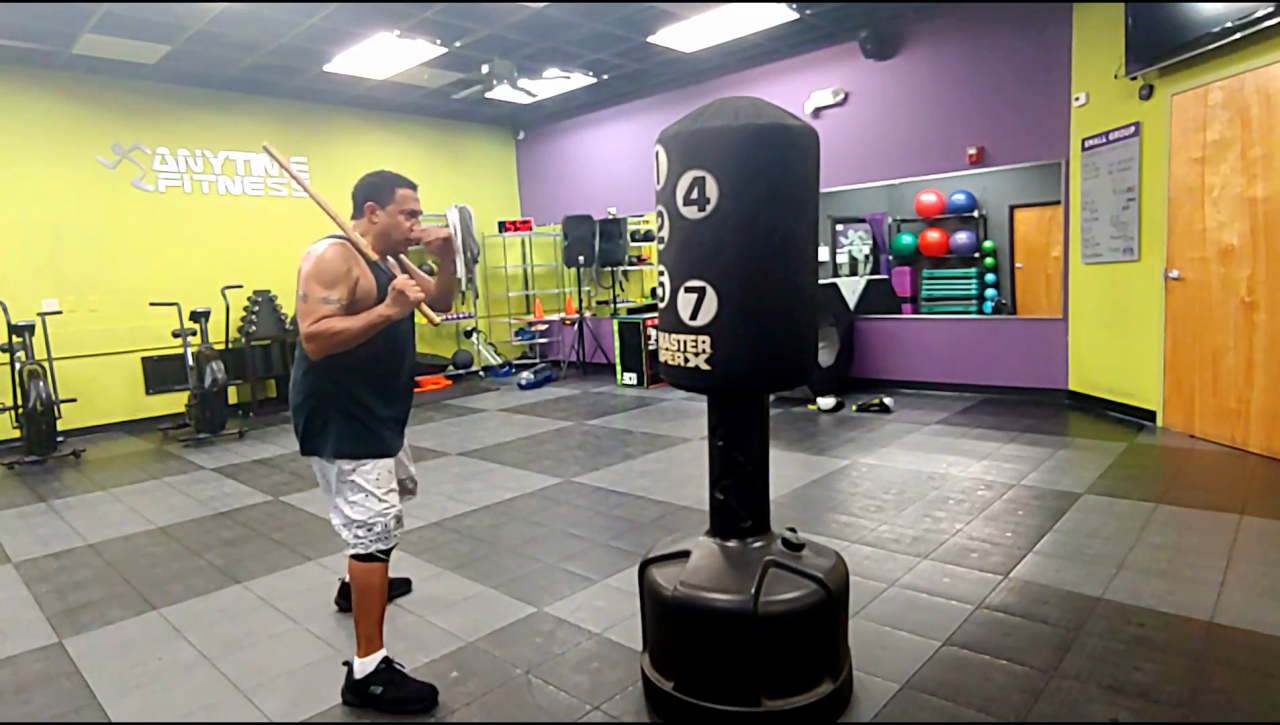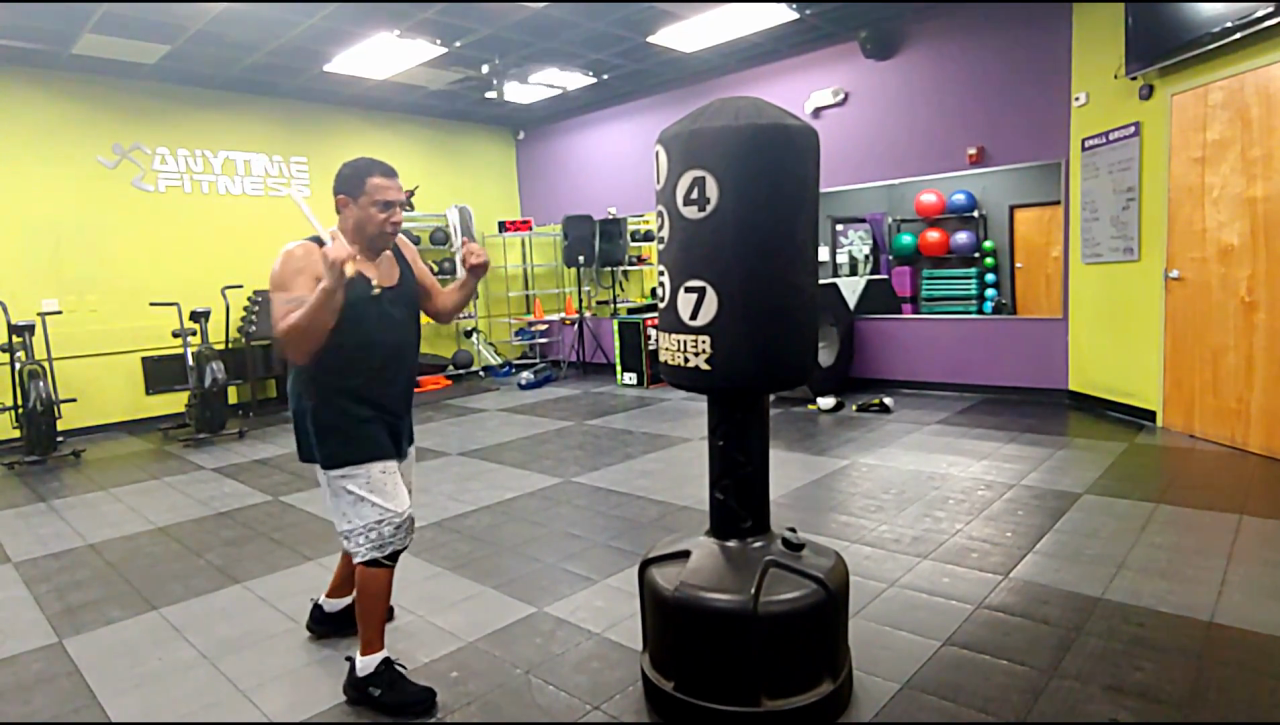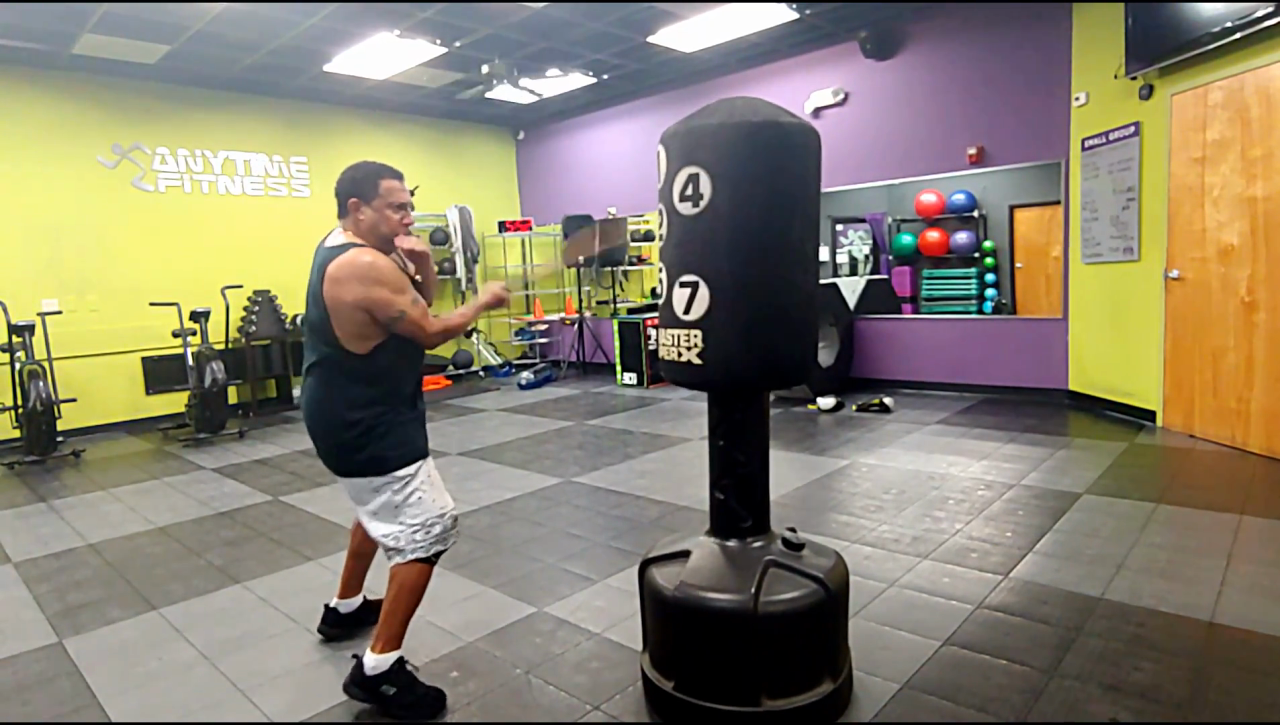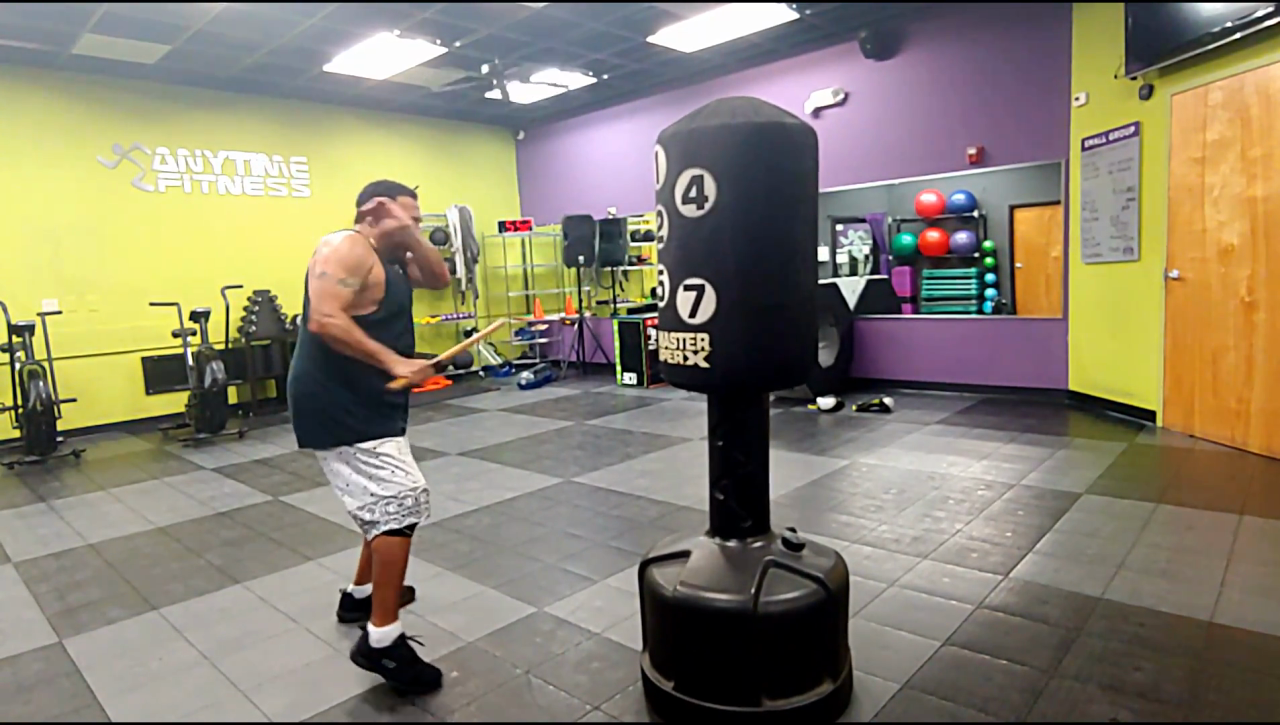
dt=0.5s
person 1, frame 1
left shoulder: (387, 261)
right shoulder: (329, 258)
left elbow: (436, 300)
right elbow: (315, 340)
left wrist: (445, 258)
right wrist: (388, 308)
left hip: (377, 412)
right hip: (338, 417)
left knee: (395, 489)
right knee: (375, 523)
left ankle: (361, 587)
right ankle: (368, 671)
person 1, frame 2
left shoulder: (402, 251)
right shoulder: (303, 259)
left elbow: (442, 308)
right elbow: (295, 349)
left wrist: (470, 277)
right wrist: (331, 286)
left hip: (389, 416)
right hip: (338, 421)
left knee: (376, 521)
right knee: (384, 528)
left ankle: (334, 606)
right ankle: (369, 671)
person 1, frame 3
left shoulder: (358, 251)
right shoulder: (363, 268)
left elbow: (417, 297)
right elbow: (430, 332)
left wrist: (420, 264)
right wrist: (485, 300)
left hip: (348, 413)
right hip: (366, 424)
left knee: (380, 509)
right knee: (426, 528)
left ankle: (344, 608)
right ankle: (380, 668)
person 1, frame 4
left shoulder: (389, 258)
right shoulder: (345, 249)
left elbow: (439, 277)
right elbow: (326, 321)
left wrist: (408, 230)
right wrist: (392, 361)
left hip: (363, 403)
right hip: (339, 406)
left knee: (383, 499)
right knee: (401, 502)
left ankle: (362, 593)
right ankle: (382, 639)
